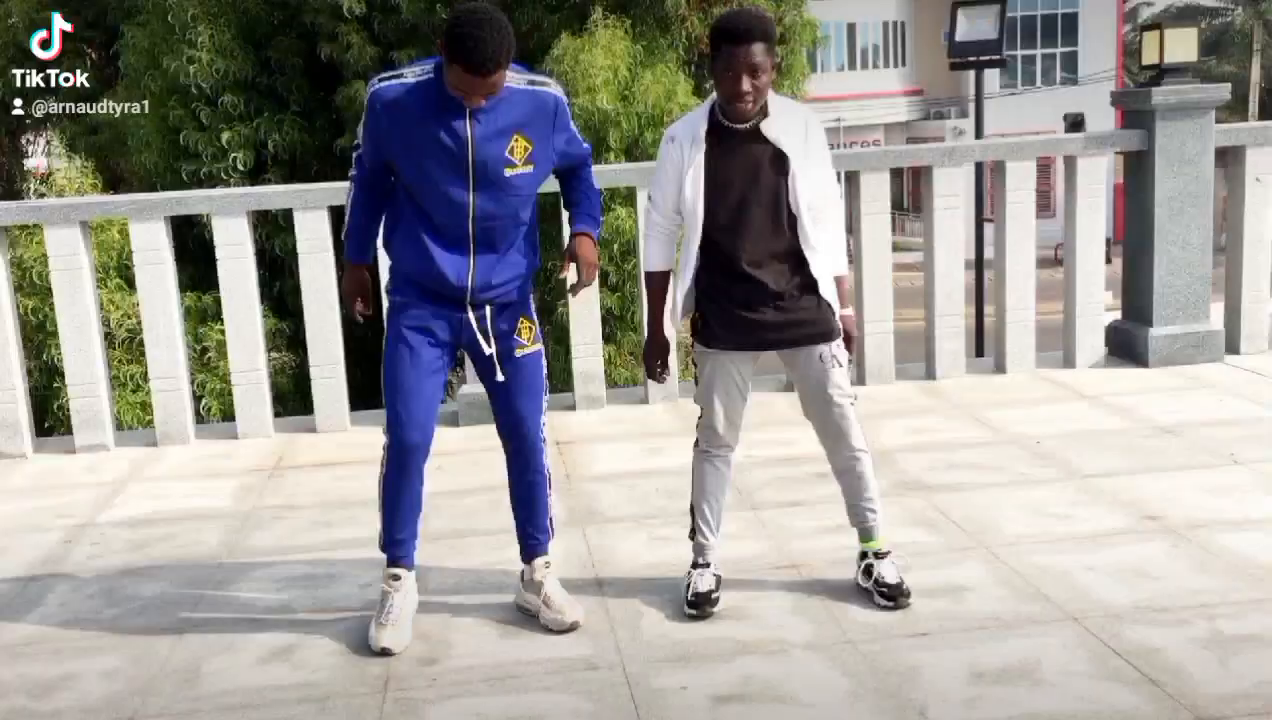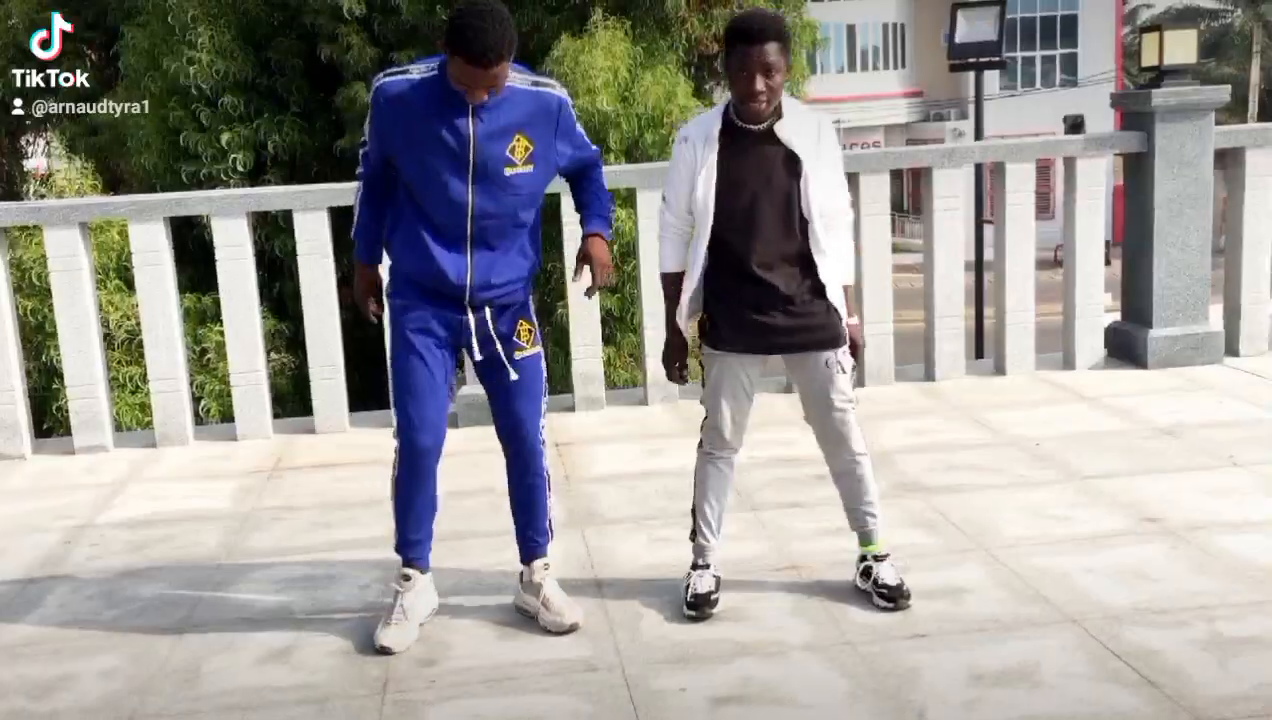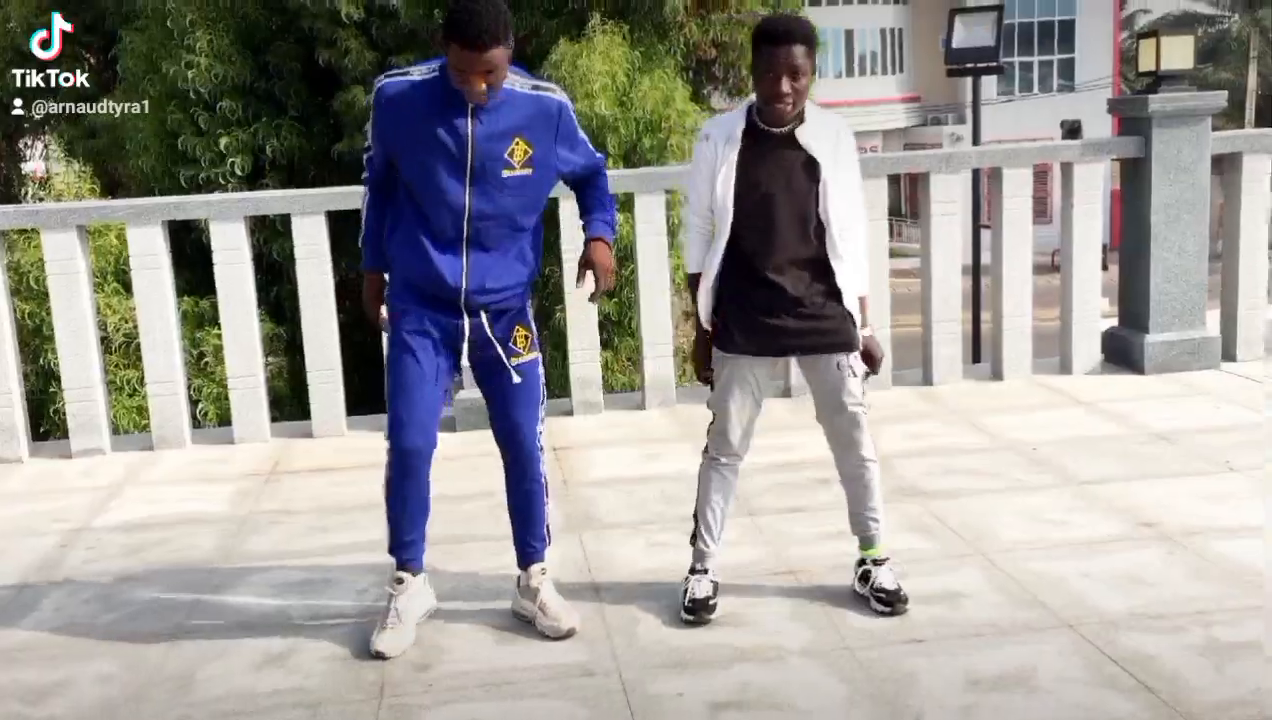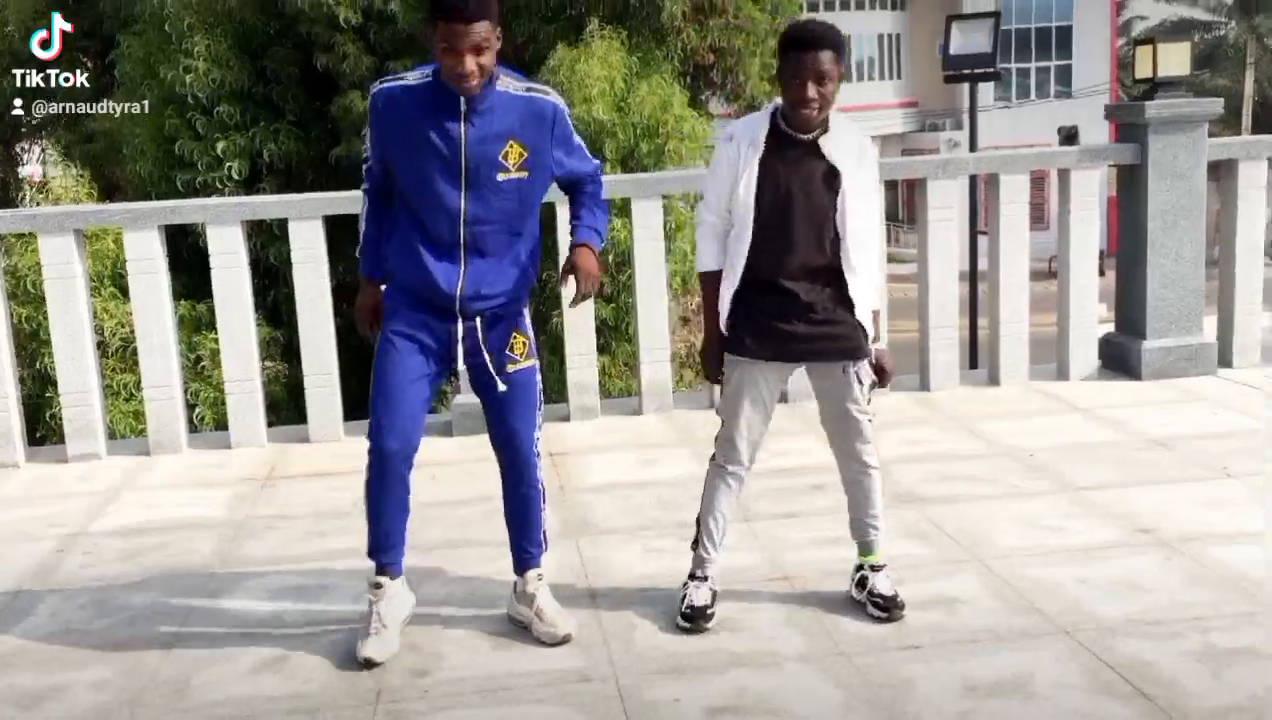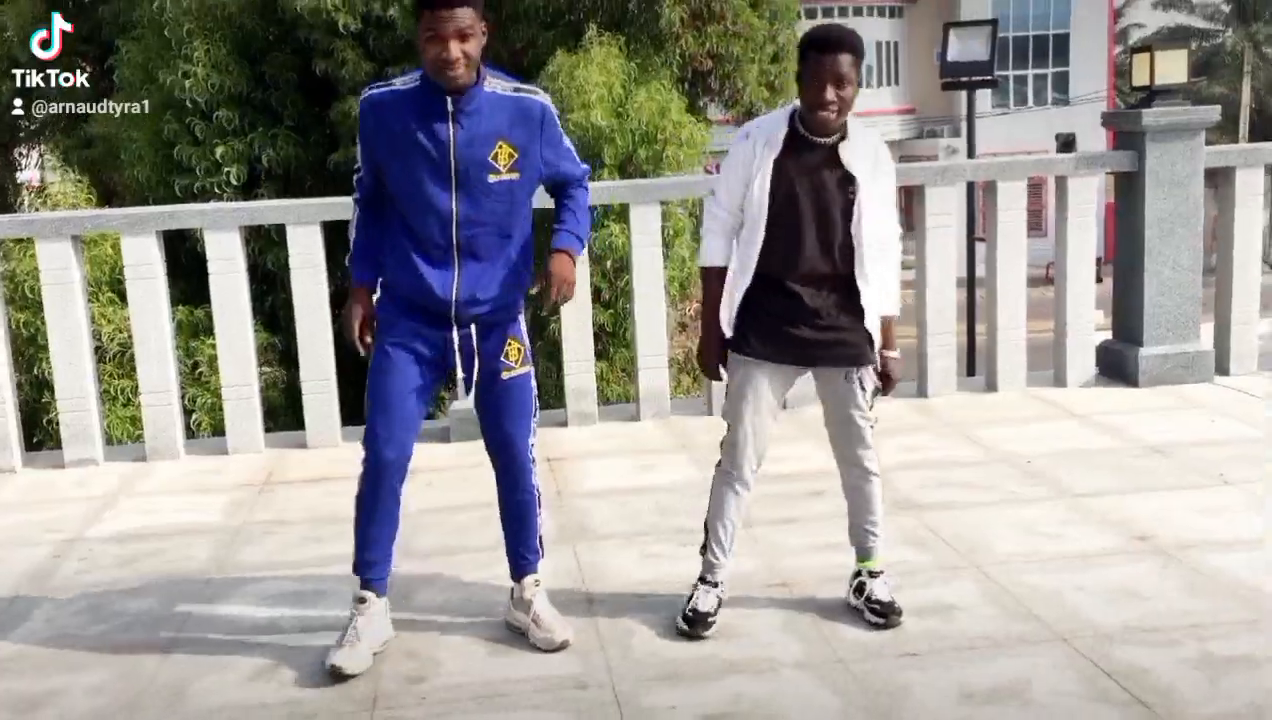
dt=0.1s
person 1, frame 1
left shoulder: (542, 101)
right shoulder: (390, 99)
left elbow: (577, 165)
right elbow: (368, 179)
left wrist: (585, 230)
right wrist: (356, 261)
left hip: (507, 299)
right hip: (421, 303)
left knee: (526, 438)
right knee: (408, 439)
left ankle: (536, 574)
right ankle: (399, 580)
person 1, frame 2
left shoulder: (545, 103)
right shoulder: (395, 95)
left elbow: (586, 167)
right elbow: (376, 177)
left wrist: (597, 230)
right wrist: (365, 259)
left hip: (508, 301)
right hip: (423, 303)
left knee: (525, 440)
right knee: (419, 442)
left ankle: (536, 576)
right ankle: (414, 581)
person 1, frame 3
left shoulder: (545, 107)
right shoulder: (394, 97)
left elbow: (591, 175)
right elbow: (379, 184)
left wrist: (599, 235)
right wrist: (372, 267)
left hip: (504, 307)
right hip: (419, 305)
left knee: (523, 445)
right knee: (410, 444)
left ankle: (533, 582)
right ankle: (409, 583)
person 1, frame 4
left shoulder: (540, 109)
right shoulder: (391, 102)
left elbow: (586, 179)
left wrist: (587, 239)
right wrist: (371, 277)
left hip: (501, 312)
right hip: (414, 311)
left knee: (520, 451)
right knee: (390, 446)
left ankle: (528, 587)
right ankle: (389, 588)
person 1, frame 5
left shoulder: (527, 109)
right shoulder: (381, 108)
left elbow: (574, 183)
left wrist: (564, 246)
right wrist: (359, 284)
left hip: (495, 318)
right hip: (407, 319)
left knee: (516, 457)
right knee: (384, 460)
left ankle: (526, 594)
right ankle: (370, 608)
person 2, frame 1
left shoulder: (803, 128)
right shoulder: (683, 140)
left elbow: (828, 219)
right elbow: (661, 234)
left wrist: (843, 306)
right wrist: (657, 328)
left hip: (805, 307)
right hip: (724, 318)
left knee: (843, 433)
right knee: (715, 440)
left ankle: (873, 551)
right ankle: (704, 562)
person 2, frame 2
left shoulder: (816, 132)
right shoulder: (697, 140)
left elbow: (836, 226)
right elbow: (674, 234)
left wrist: (849, 314)
right wrist: (674, 329)
left hip: (812, 312)
right hip: (732, 320)
left knee: (843, 437)
right knee: (719, 441)
left ankle: (873, 554)
right ankle: (704, 563)
person 2, frame 3
left shoulder: (835, 139)
right shoulder: (718, 139)
left elbow: (852, 236)
right elbow: (699, 235)
left wrist: (863, 326)
right wrist: (702, 328)
left hip: (826, 318)
right hip: (744, 322)
left knee: (853, 441)
right knee: (725, 443)
left ankle: (872, 559)
right ankle: (703, 567)
person 2, frame 4
left shoulder: (857, 149)
right shoulder: (741, 141)
left elbow: (866, 248)
right elbow: (713, 235)
left wrist: (875, 338)
right wrist: (712, 328)
left hip: (837, 325)
right hip: (756, 327)
left knee: (857, 449)
right knee: (733, 452)
left ankle: (870, 565)
right ankle: (702, 574)
person 2, frame 5
left shoulder: (873, 156)
right shoulder: (757, 140)
left elbow: (883, 254)
right elbow: (720, 228)
left wrist: (888, 345)
right wrist: (710, 321)
left hip: (844, 332)
right hip: (762, 329)
left knee: (859, 455)
right knee: (740, 455)
left ankle: (868, 572)
right ankle: (712, 576)
